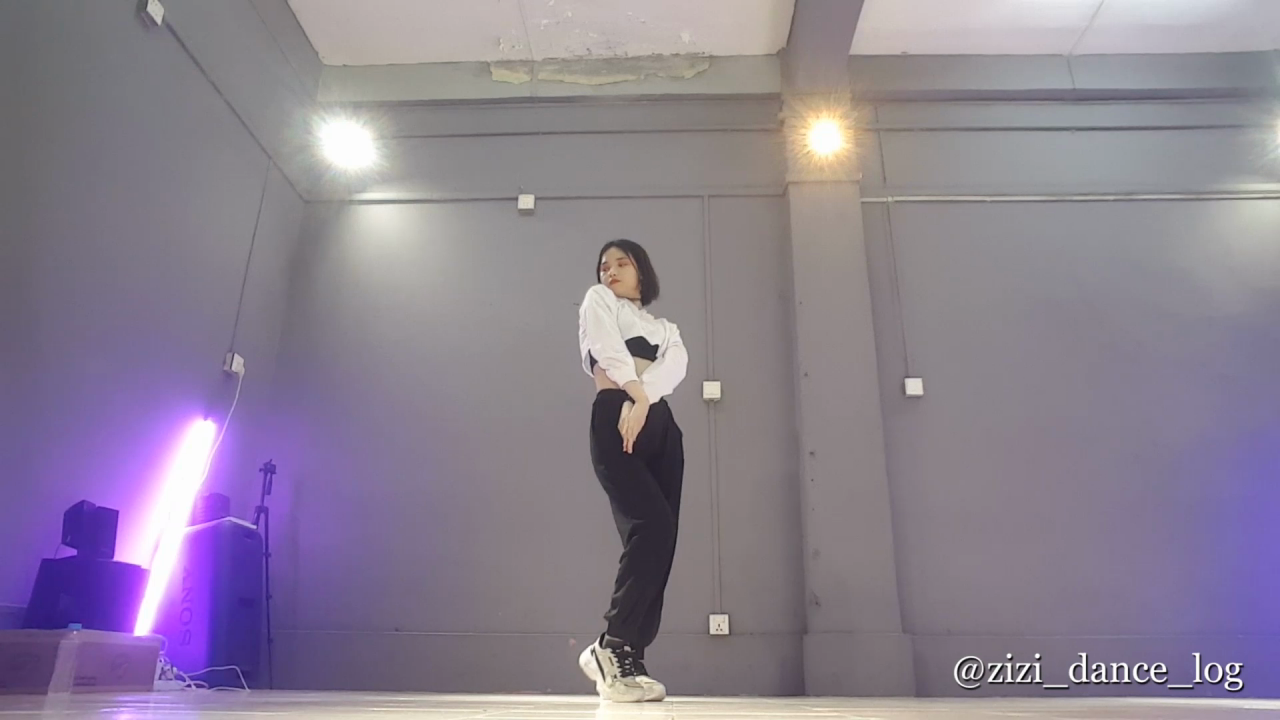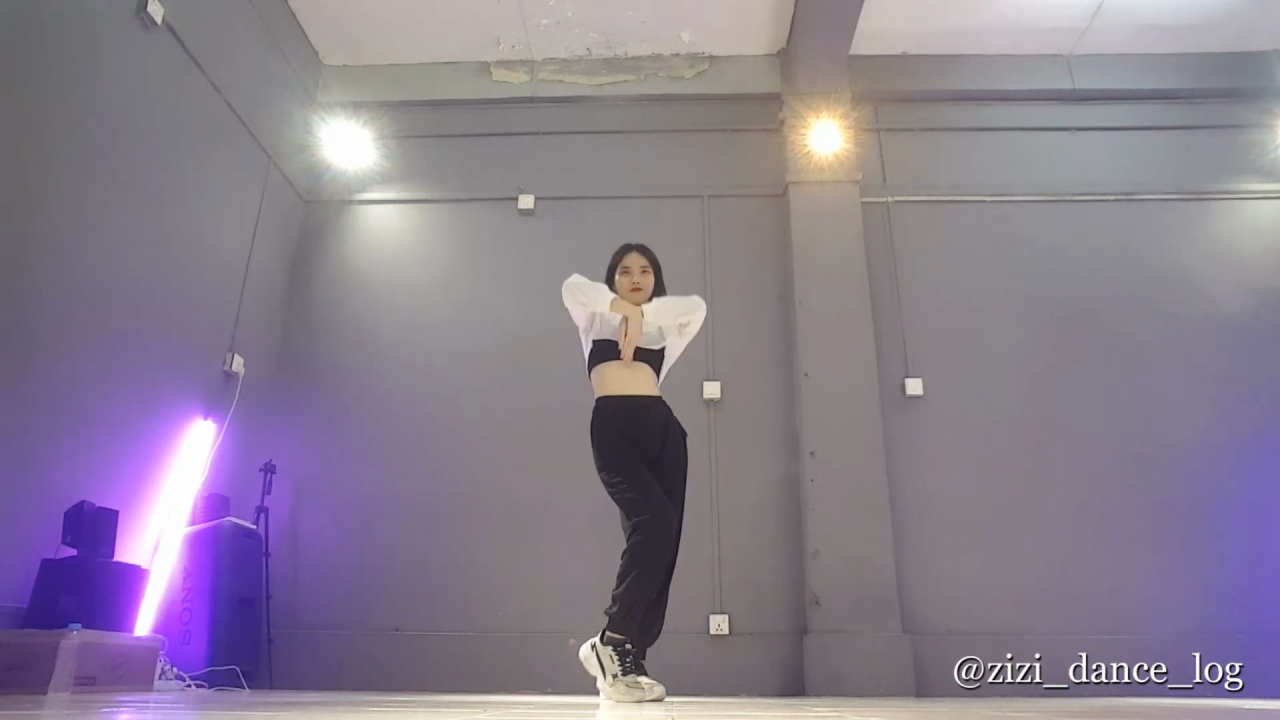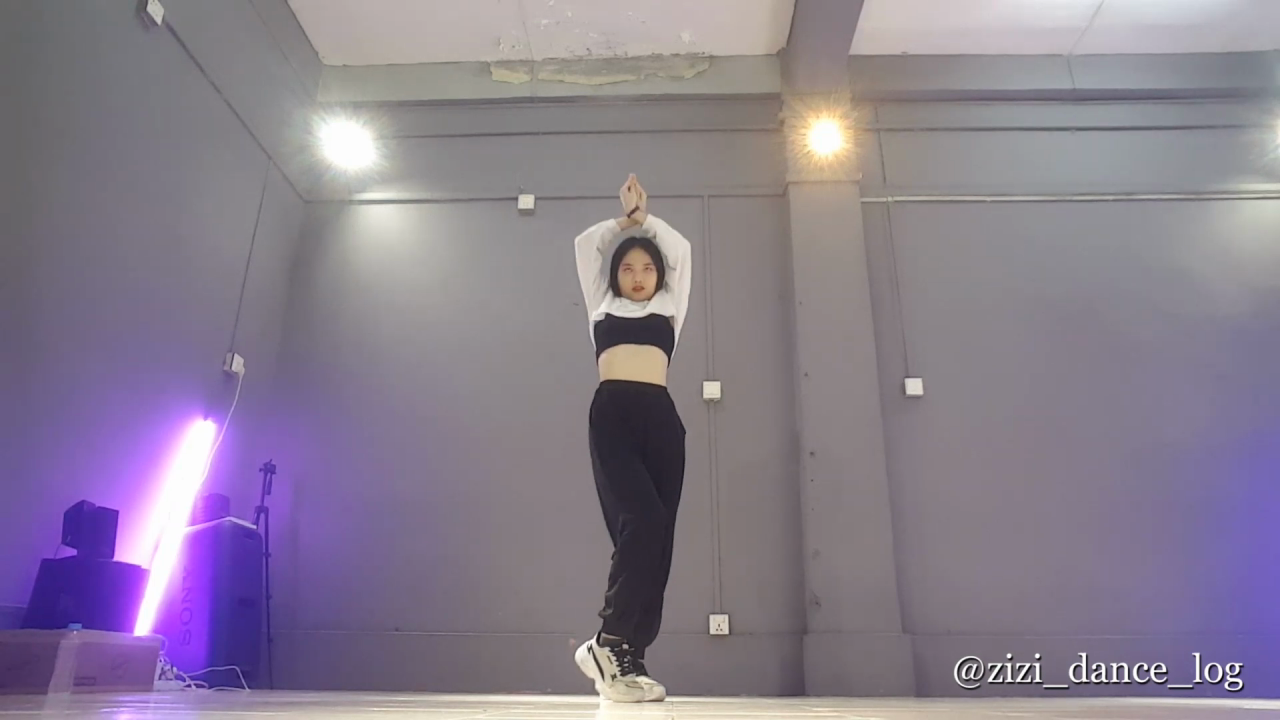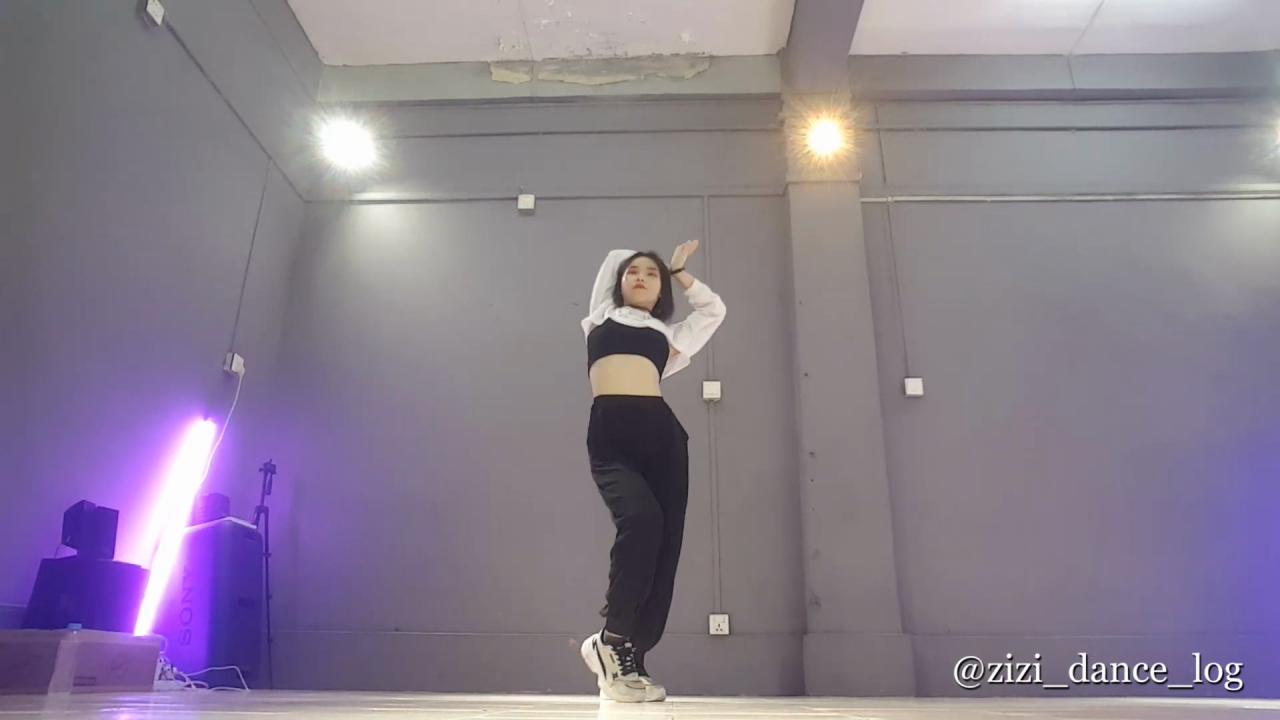
dt=1s
person 1, frame 1
left shoulder: (664, 328)
right shoulder: (599, 300)
left elbow: (674, 366)
right elbow: (605, 344)
left wrist: (642, 398)
right wrist: (634, 395)
left hip: (660, 425)
right hip: (616, 421)
left knee: (661, 536)
right knee: (651, 526)
left ankle: (628, 660)
right ankle: (611, 645)
person 1, frame 2
left shoulder: (666, 325)
right shoulder: (597, 316)
left elbow: (695, 305)
right elbow: (574, 287)
left wrist: (643, 311)
right wrist: (622, 306)
left hip: (661, 427)
right hip: (613, 427)
left knee: (665, 537)
right knee: (652, 524)
left ankle: (629, 659)
right ankle: (612, 641)
person 1, frame 3
left shoulder: (669, 308)
right shoulder: (603, 305)
left elbow: (681, 248)
right elbow: (586, 243)
left wrist: (643, 215)
right wrist: (627, 219)
left hip: (661, 417)
right hip: (612, 415)
left knee: (657, 532)
right knee: (638, 521)
left ankle: (625, 655)
right ankle: (611, 644)
person 1, frame 4
left shoulder: (667, 333)
right shoulder: (602, 314)
left elbow: (714, 309)
right elbow: (613, 257)
left wrist: (677, 271)
right wrist: (641, 259)
left hip: (662, 433)
right hip: (610, 436)
left knee: (666, 542)
right knee: (641, 520)
left ankle: (630, 657)
right ankle: (612, 641)
